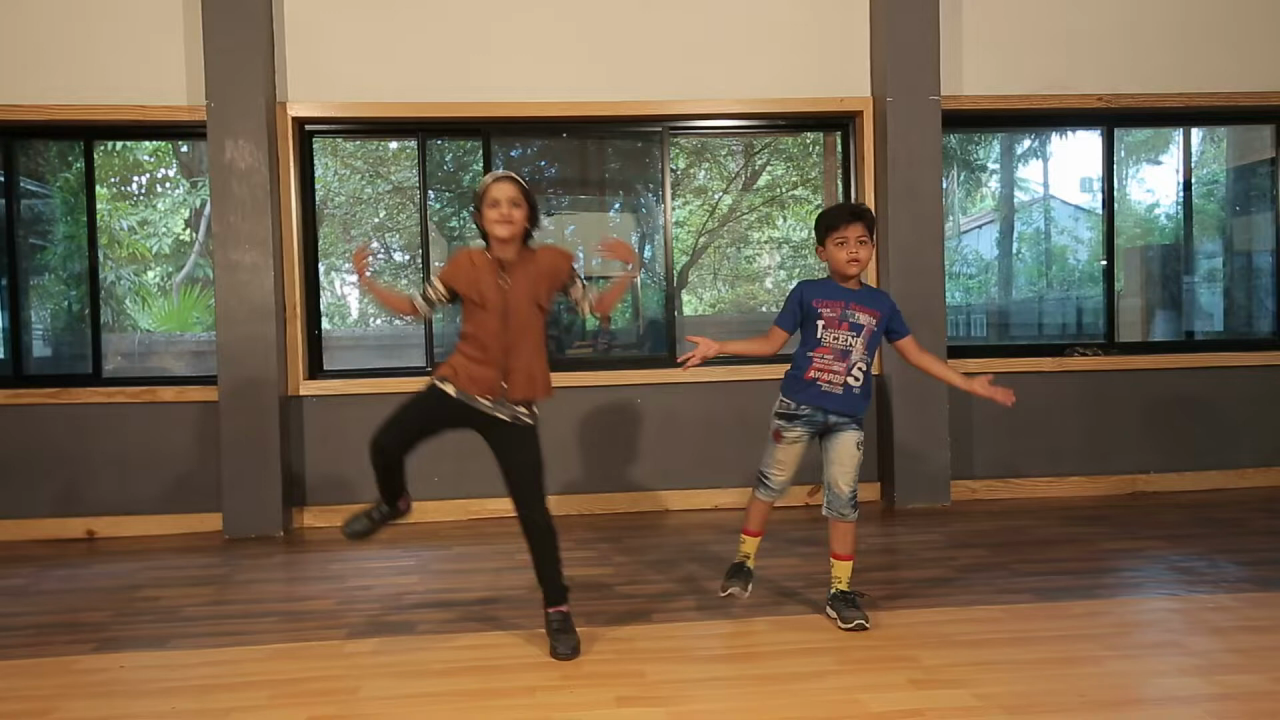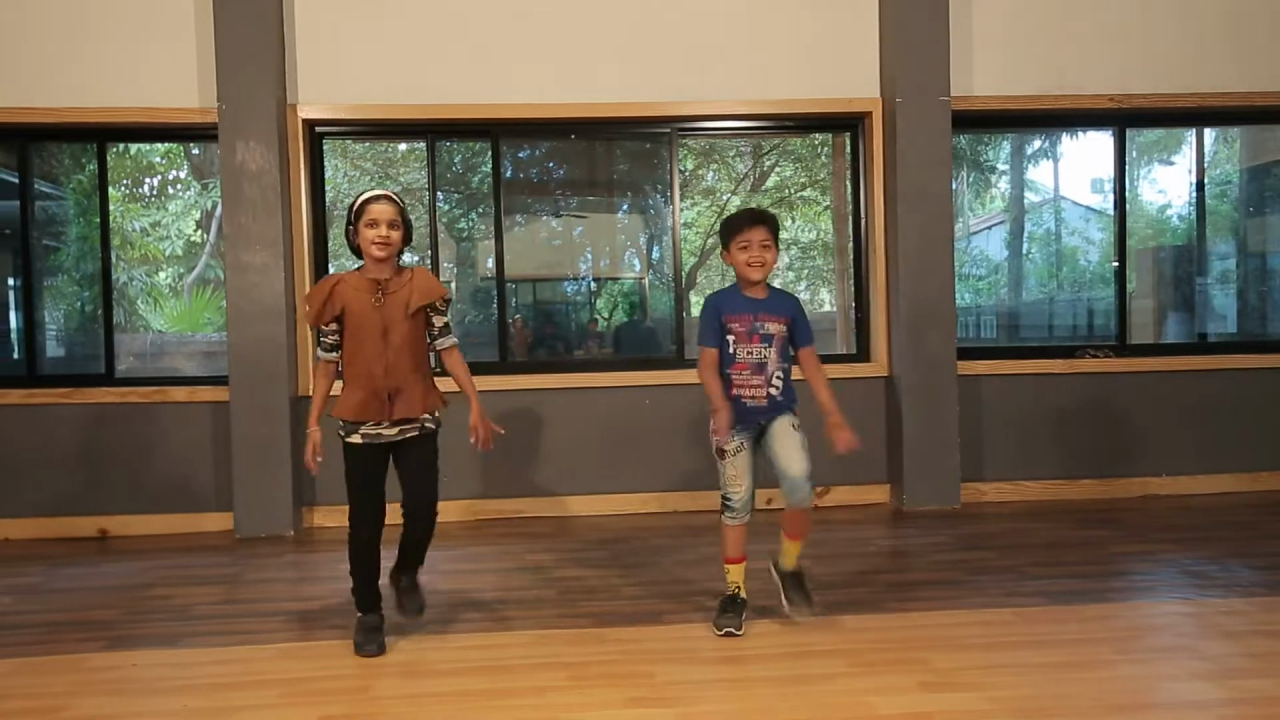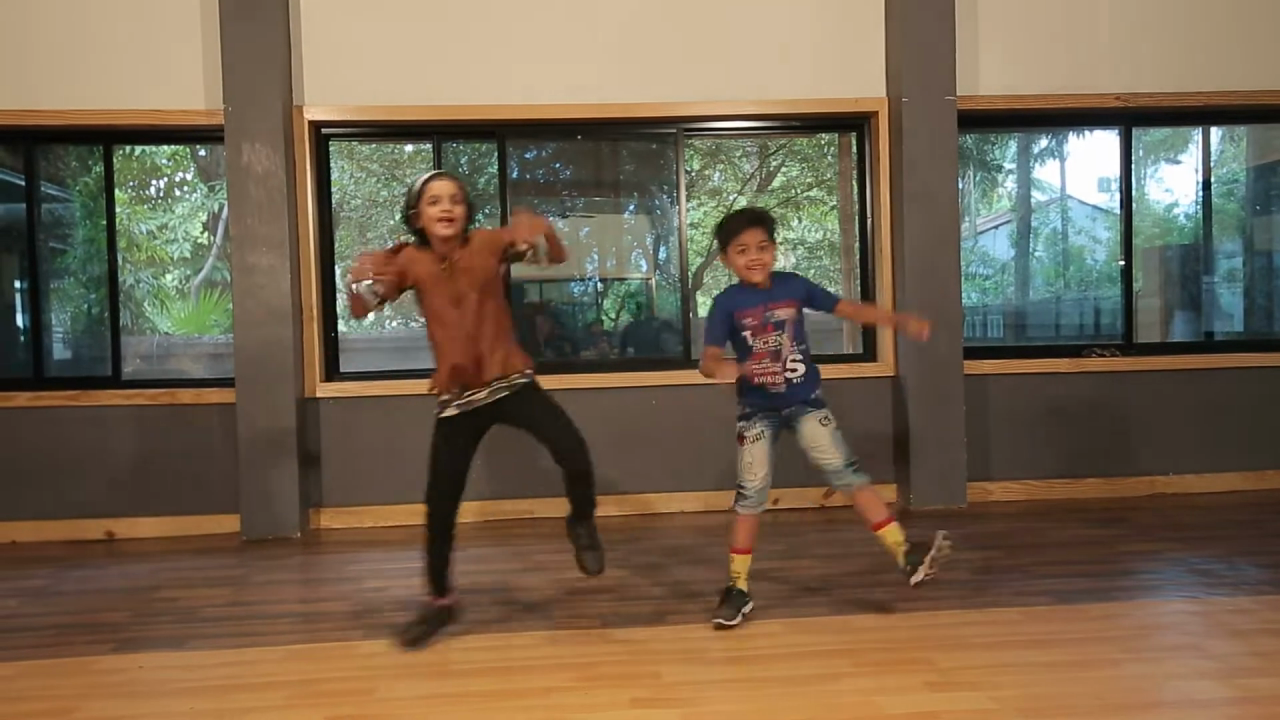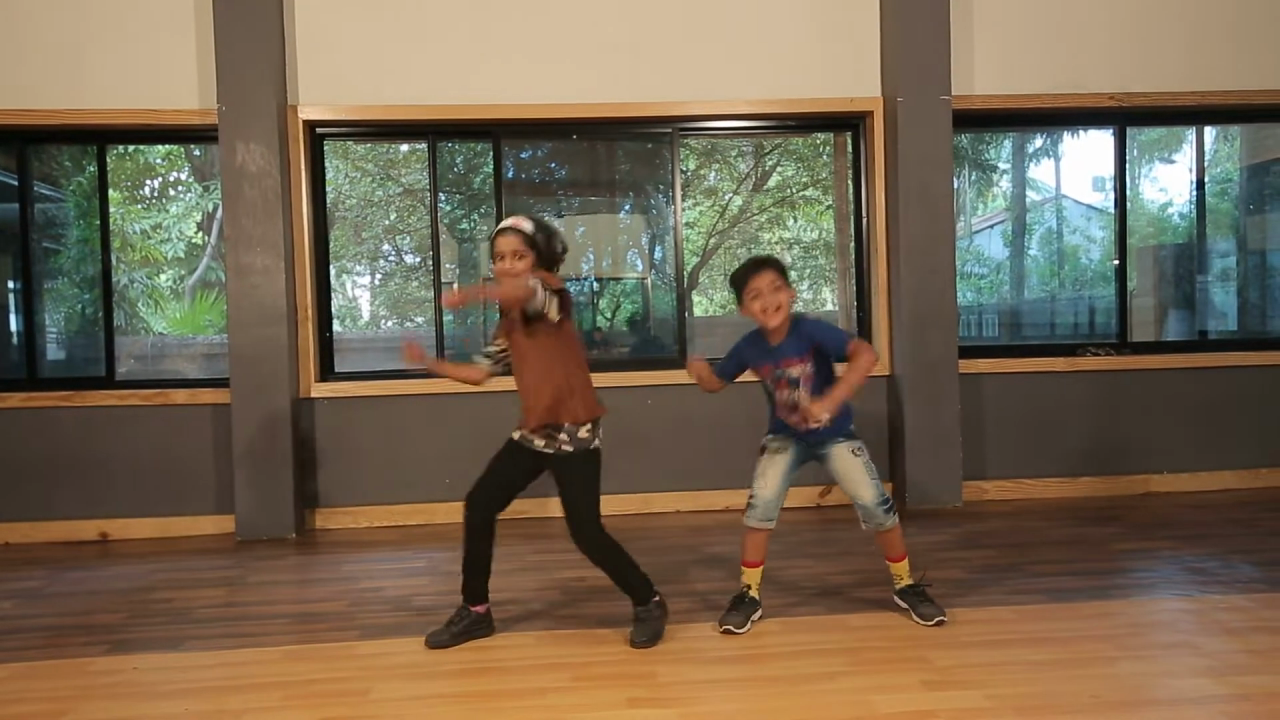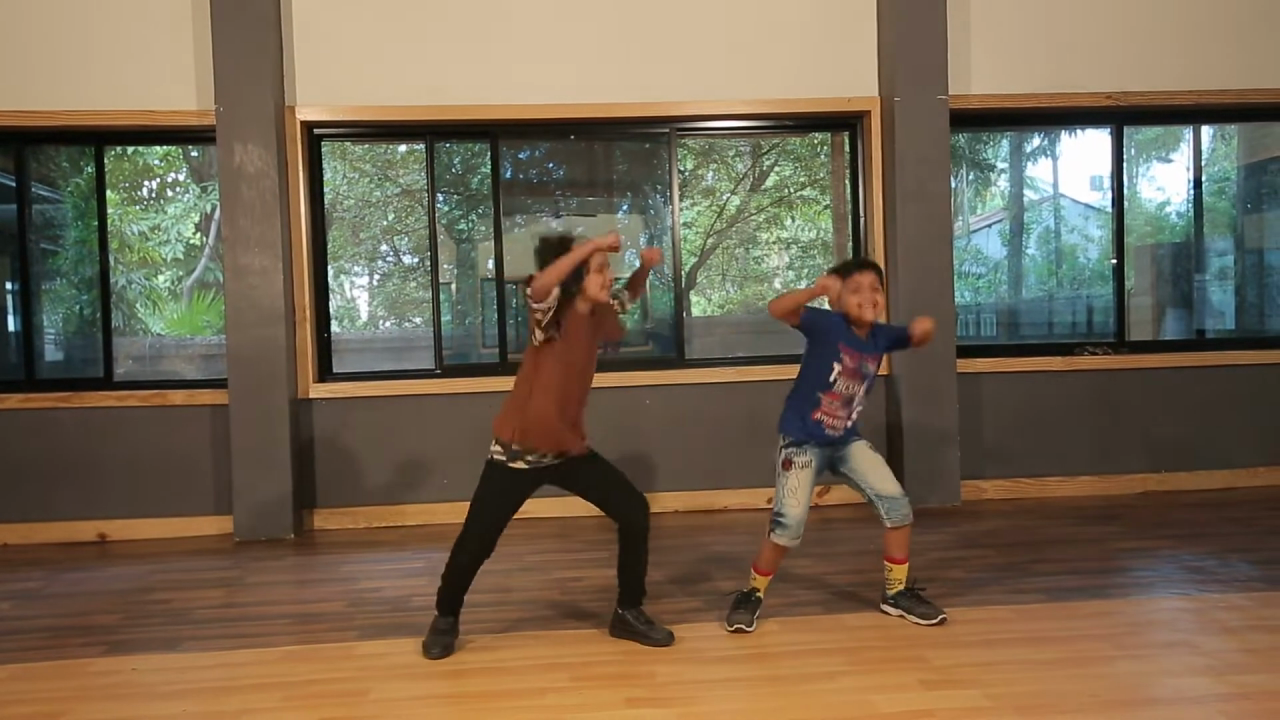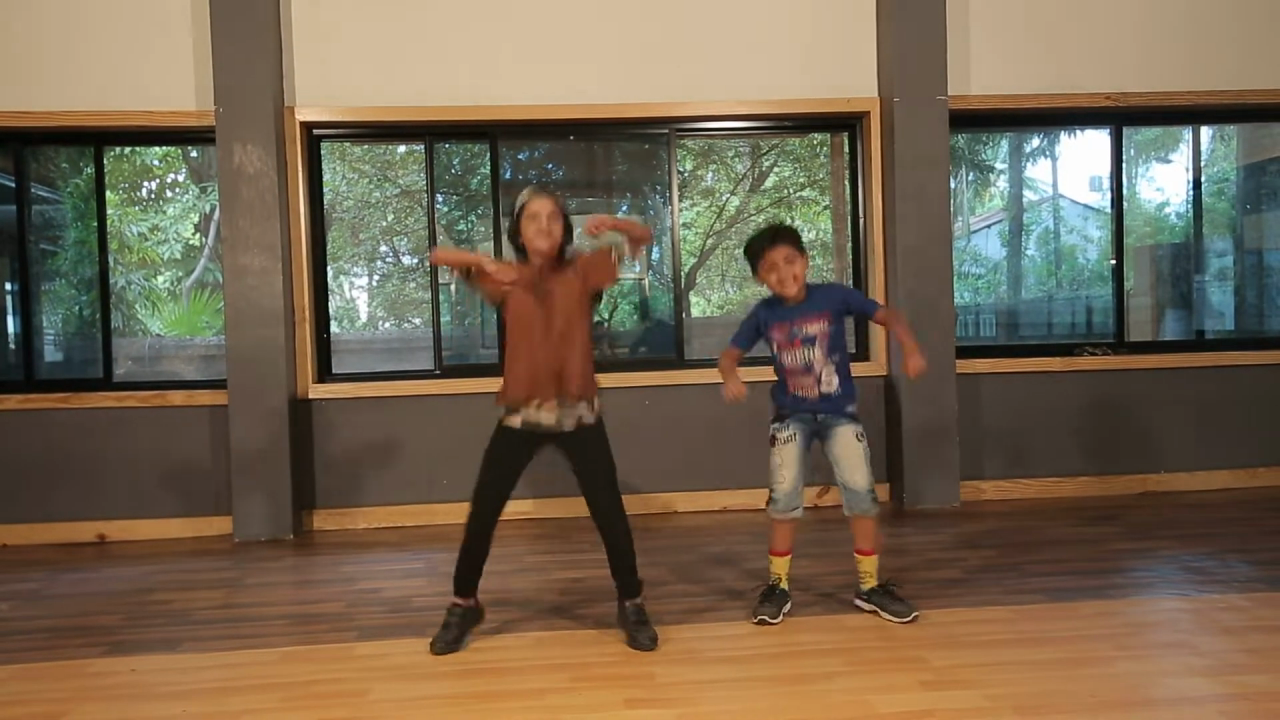
dt=0.7s
person 1, frame 1
left shoulder: (550, 263)
right shoulder: (465, 266)
left elbow: (599, 307)
right elbow: (415, 307)
left wrist: (622, 270)
right wrist: (368, 283)
left hip: (513, 403)
right hip: (458, 385)
left knee: (533, 509)
right knee: (386, 443)
left ankle: (557, 610)
right ankle: (392, 503)
person 1, frame 2
left shoulder: (423, 287)
right shoulder: (338, 292)
left elbow: (447, 349)
right elbow: (327, 361)
left wrist: (475, 404)
right wrist: (313, 425)
left hip: (415, 418)
right hip: (361, 423)
left knee: (422, 511)
right knee: (365, 521)
left ankle: (407, 574)
right ankle: (368, 613)
person 1, frame 3
left shoulder: (489, 246)
right shoulder: (410, 262)
left elbow: (556, 256)
right elbow: (361, 308)
left wrist: (543, 233)
right wrist: (362, 275)
left hip: (510, 382)
right hip: (456, 395)
left knee: (574, 451)
right knee: (441, 499)
left ankle: (583, 522)
right ankle: (438, 600)
person 1, frame 4
left shoulder: (548, 295)
right shoulder: (509, 320)
left elbow: (523, 288)
right elbow: (480, 372)
left wrist: (471, 294)
right wrist: (429, 363)
left hip: (574, 433)
right hip: (534, 432)
left knee: (585, 531)
right knee: (478, 506)
left ankle: (648, 604)
right ankle: (475, 610)
person 1, frame 5
left shoulder: (596, 315)
right shoulder: (550, 312)
left elbow: (628, 298)
right elbow: (540, 286)
left wrist: (644, 268)
right wrist: (588, 251)
left hip: (569, 450)
right hip: (517, 452)
left knee: (635, 512)
right knee: (477, 538)
left ankle: (629, 613)
right ankle: (445, 618)
person 1, frame 6
left shoulder: (583, 271)
right shoulder: (503, 279)
left elbow: (643, 238)
right elbow: (438, 257)
left wrist: (616, 225)
right wrist: (476, 261)
left hip: (578, 415)
right hip: (522, 417)
left knee: (610, 515)
right knee: (482, 512)
left ankle: (631, 606)
right ankle: (464, 605)
person 2, frame 1
left shoulder: (881, 304)
right shoulder: (807, 293)
left elbow: (913, 352)
right elbow: (771, 342)
left wrist: (969, 384)
right wrist: (718, 347)
left hip: (847, 415)
right hip: (799, 404)
left knee: (843, 500)
right knee: (772, 482)
left ankle: (841, 591)
right ankle: (745, 562)
person 2, frame 2
left shoulder: (788, 305)
right shoulder: (717, 305)
left elbow: (809, 363)
right elbow: (707, 363)
left wrist: (835, 418)
right wrist: (720, 409)
left hip: (778, 412)
right hip: (735, 417)
left knee: (799, 488)
right knee: (736, 503)
left ankle: (788, 569)
right ankle: (734, 593)
person 2, frame 3
left shoulder: (792, 284)
right shoulder: (727, 302)
left elbow: (847, 308)
right elbow: (708, 359)
left wrist: (901, 321)
right wrist: (722, 367)
left hip: (806, 402)
right hip: (757, 409)
left knee: (844, 470)
right knee: (751, 493)
left ankle: (907, 552)
right ankle: (737, 588)
person 2, frame 4
left shoulder: (812, 331)
right shoulder: (747, 348)
left elbow: (866, 354)
right elbow: (715, 382)
left wrist: (832, 399)
right wrist: (700, 372)
left hip: (834, 433)
right hip: (785, 436)
left knee: (876, 508)
right knee: (759, 509)
left ankle: (906, 586)
right ankle: (748, 595)
person 2, frame 5
left shoulder: (880, 336)
right shoulder: (827, 326)
left elbow: (915, 339)
right elbow: (778, 310)
left wrist: (923, 330)
right wrist: (814, 292)
left hip: (848, 440)
right hip: (803, 440)
left knee: (897, 507)
right knee: (787, 526)
left ankle: (898, 592)
right ankle: (750, 594)
person 2, frame 6
left shoulder: (834, 295)
right shoulder: (763, 315)
left elbow: (885, 316)
right elbow: (730, 356)
left wrist: (911, 351)
right wrist: (731, 380)
left hip: (838, 413)
right hip: (791, 417)
left knee: (860, 495)
right knee: (784, 500)
left ankle: (871, 587)
right ankle: (778, 585)
